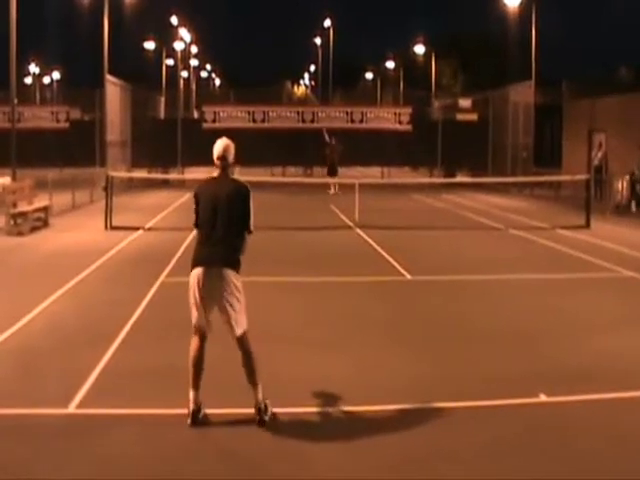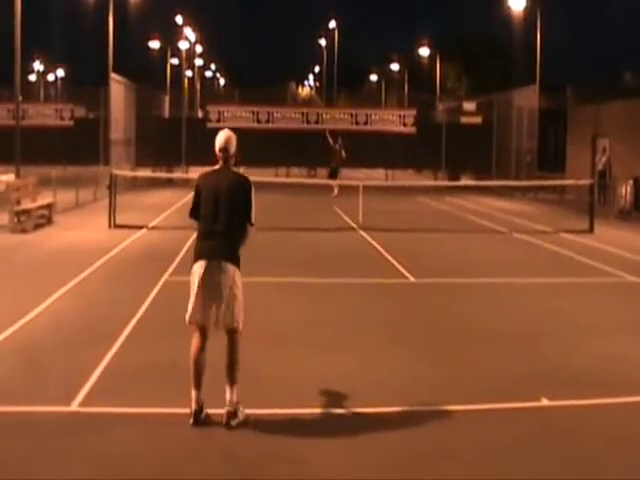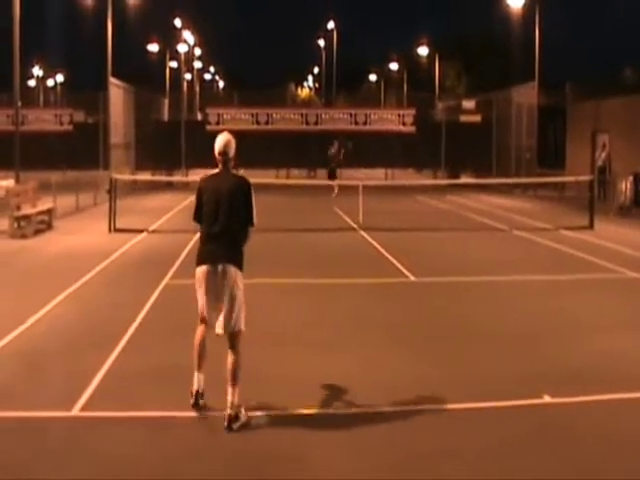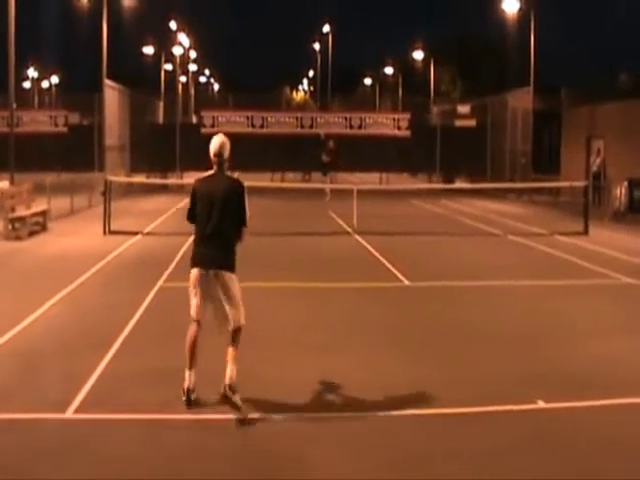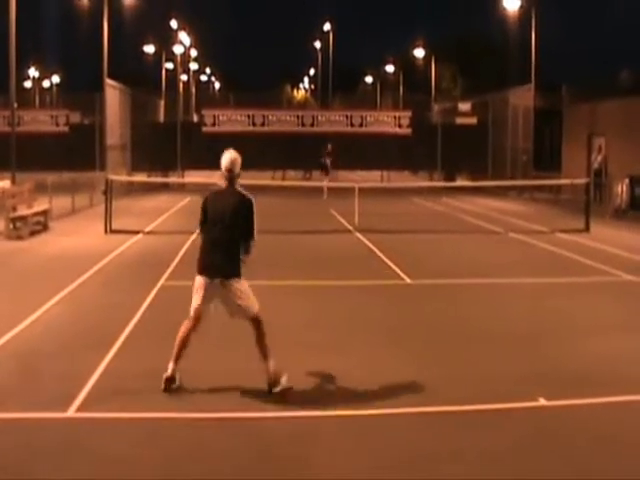
dt=0.2s
person 1, frame 1
left shoulder: (201, 189)
right shoulder: (241, 190)
right elbow: (244, 236)
left hip: (200, 264)
right hip: (227, 266)
left knee: (199, 334)
right knee: (242, 336)
left ankle: (195, 404)
right ankle: (259, 403)
person 1, frame 2
left shoulder: (203, 180)
right shoulder: (243, 183)
left elbow: (197, 220)
right elbow: (245, 230)
left hip: (202, 258)
right hip: (228, 261)
left knee: (199, 332)
right knee: (232, 332)
left ankle: (196, 403)
right ankle: (231, 404)
person 1, frame 3
left shoulder: (204, 184)
right shoulder: (242, 185)
left elbow: (200, 222)
right elbow: (247, 231)
left hip: (205, 260)
right hip: (230, 263)
left knee: (204, 322)
right knee: (233, 336)
left ankle: (198, 386)
right ankle: (232, 408)
person 1, frame 4
left shoulder: (199, 185)
right shoulder: (236, 187)
left elbow: (194, 223)
right elbow: (240, 233)
left hip: (199, 262)
right hip: (224, 265)
left knee: (196, 323)
right knee: (236, 327)
left ankle: (189, 385)
right ankle: (230, 382)
person 1, frame 5
left shoulder: (210, 198)
right shoulder: (245, 201)
left elbow: (204, 233)
right elbow: (248, 242)
left hip: (205, 269)
right hip: (229, 274)
left knee: (193, 319)
right knee: (256, 319)
left ankle: (170, 373)
right ankle: (272, 377)
